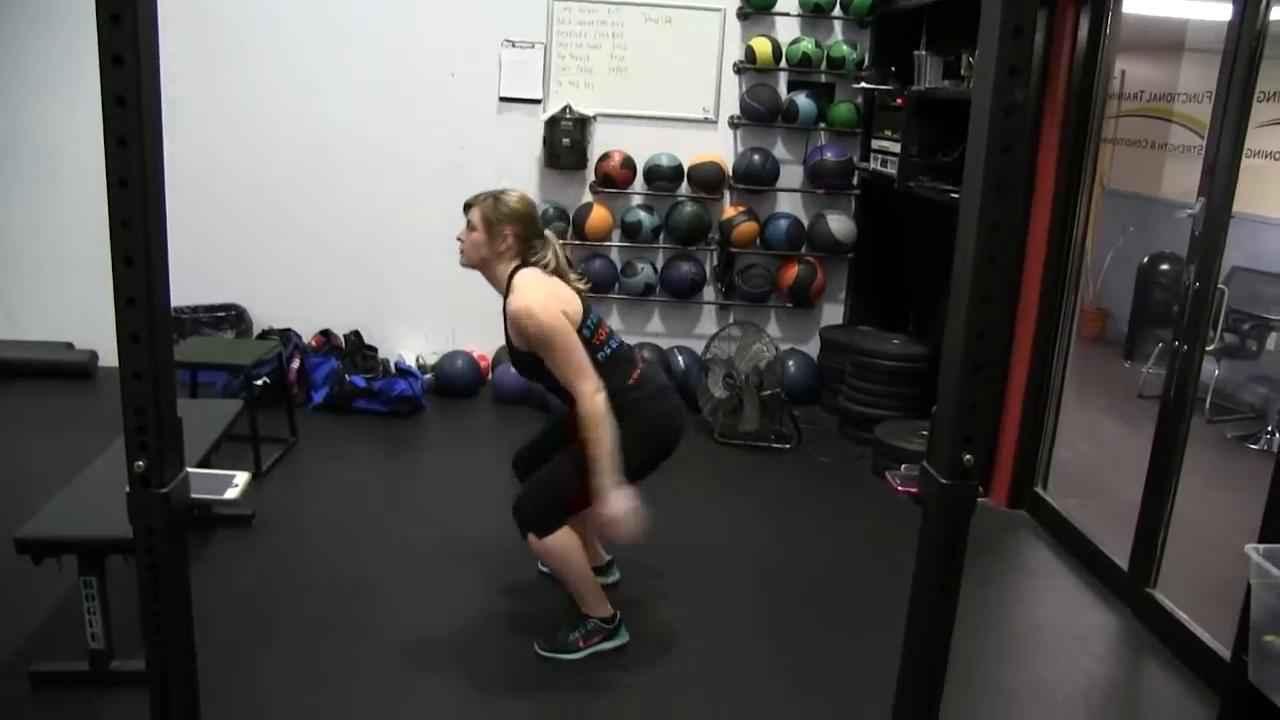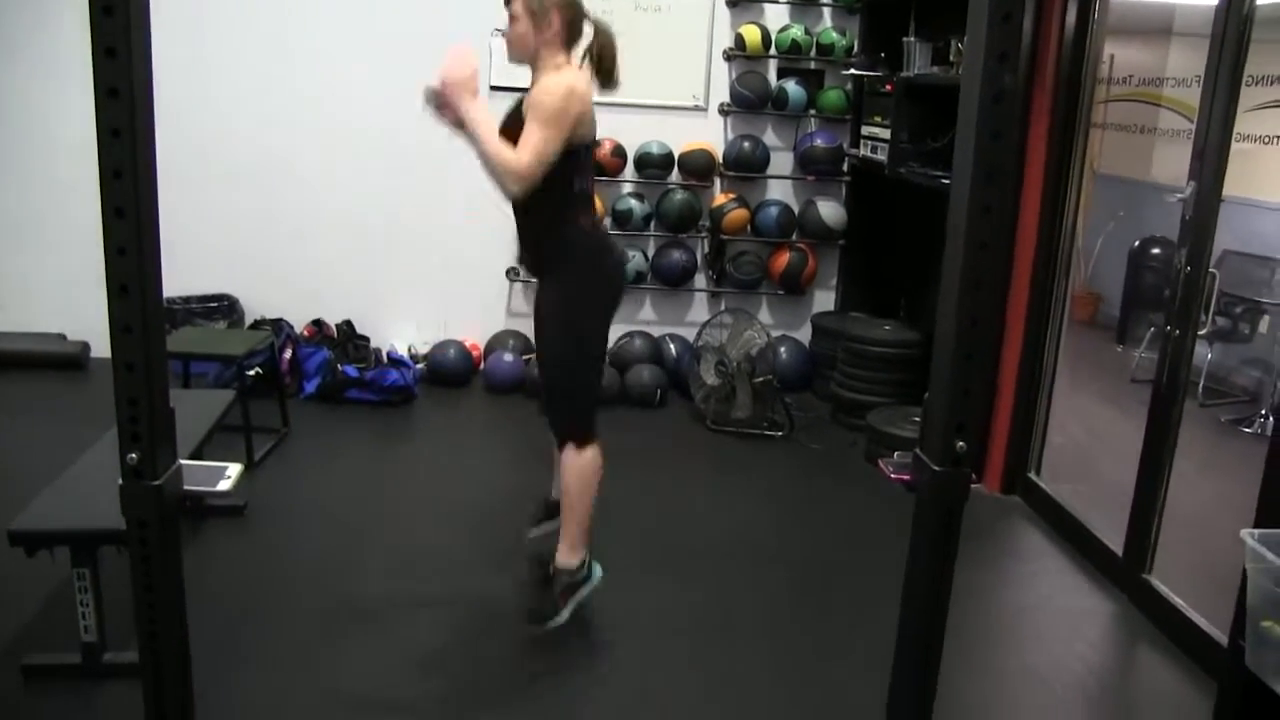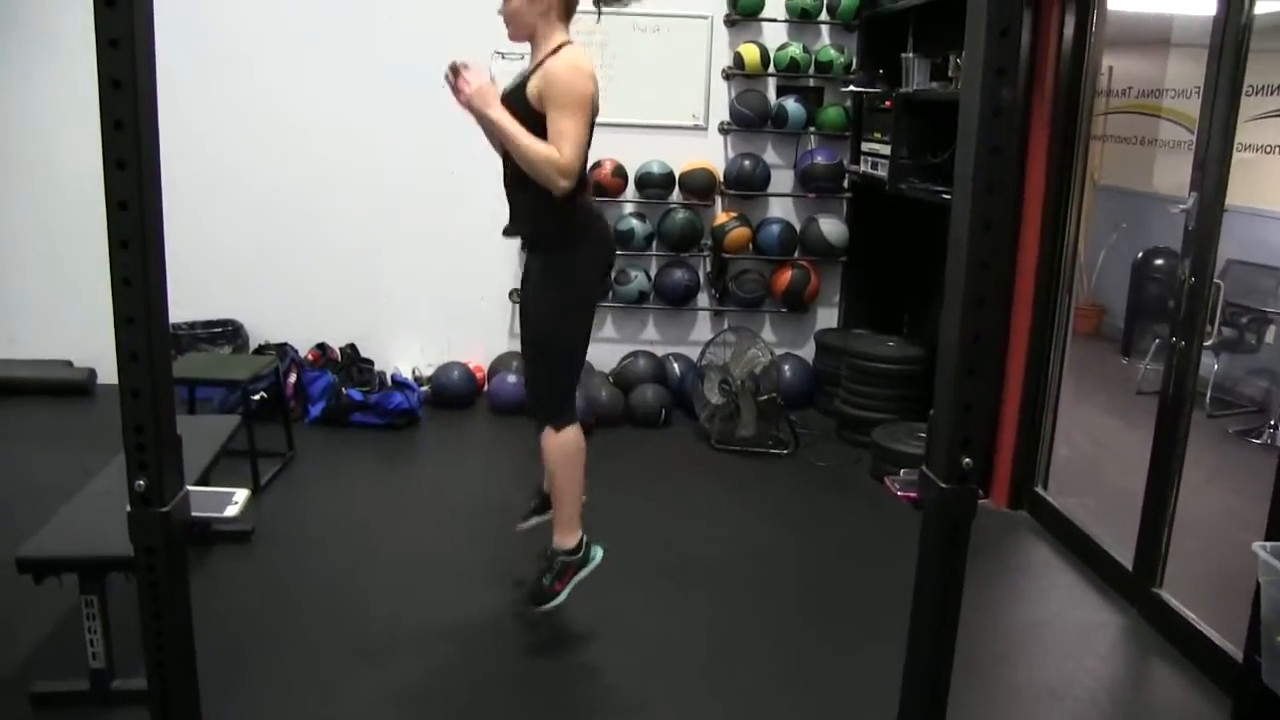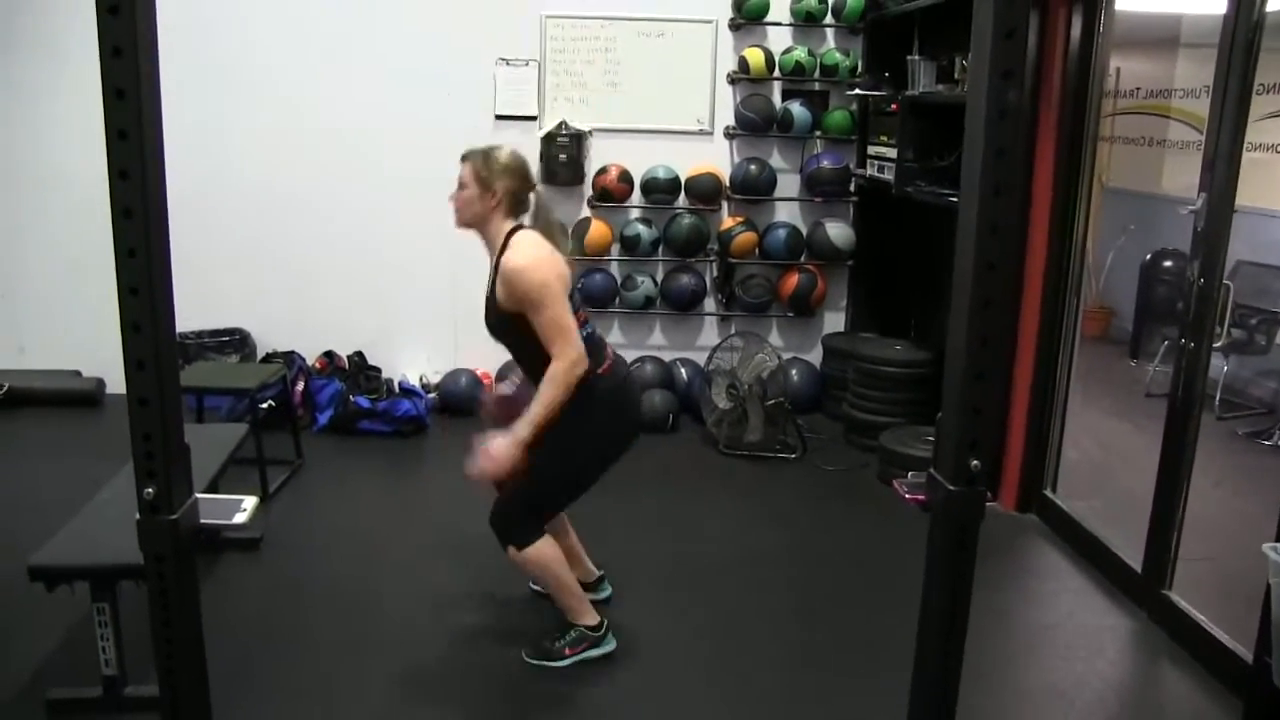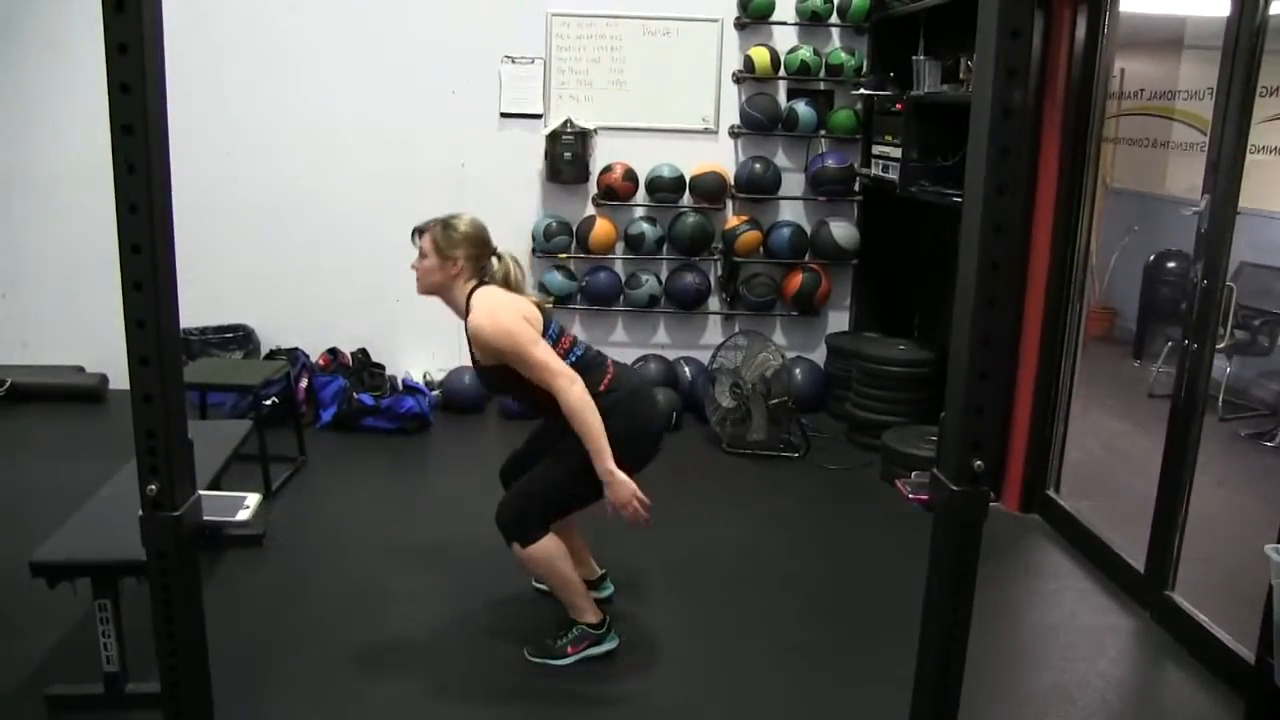
dt=0.3s
person 1, frame 1
left shoulder: (528, 303)
right shoulder: (529, 282)
left elbow: (589, 394)
left wrist: (613, 488)
left hip: (643, 419)
right hip: (635, 403)
left knee: (536, 508)
right knee: (531, 466)
left ankle: (602, 623)
right ankle: (594, 563)
person 1, frame 2
left shoulder: (559, 87)
right shoulder: (551, 86)
left elbow: (517, 178)
right elbow: (520, 171)
left wrist: (467, 109)
right wrist: (466, 116)
left hip: (580, 267)
right hip: (561, 264)
left knee: (570, 413)
right knee: (560, 397)
left ankle: (572, 564)
right ankle: (569, 494)
person 1, frame 3
left shoulder: (568, 67)
right shoulder: (542, 66)
left elbow: (560, 172)
right elbow: (516, 153)
left wrist: (489, 108)
right wrist: (479, 107)
left hip: (573, 250)
right hip: (549, 248)
left knee: (550, 399)
right knee: (541, 386)
left ankle: (571, 548)
right ankle: (557, 487)
person 1, frame 4
left shoulder: (522, 257)
right shoulder: (514, 248)
left elbow: (568, 361)
left wrist: (515, 438)
right wrist: (514, 432)
left hip: (600, 404)
right hip: (584, 396)
left knee: (512, 519)
right knee: (518, 486)
left ankle: (588, 628)
right ankle: (587, 578)
person 1, frame 5
left shoulder: (485, 321)
right shoulder: (488, 302)
left elbow: (567, 384)
left wrist: (609, 474)
left hip: (624, 421)
right hip: (614, 402)
left knee: (518, 516)
right knee: (518, 478)
left ankle: (591, 626)
right ankle: (588, 575)
